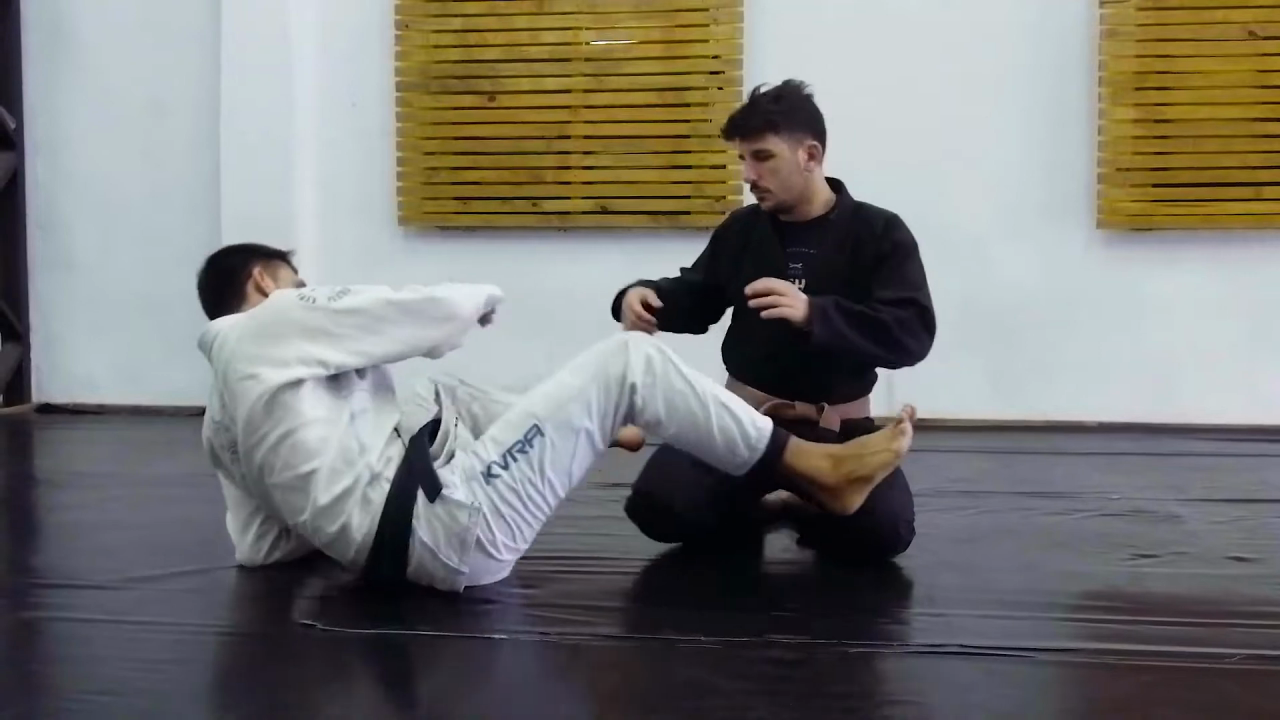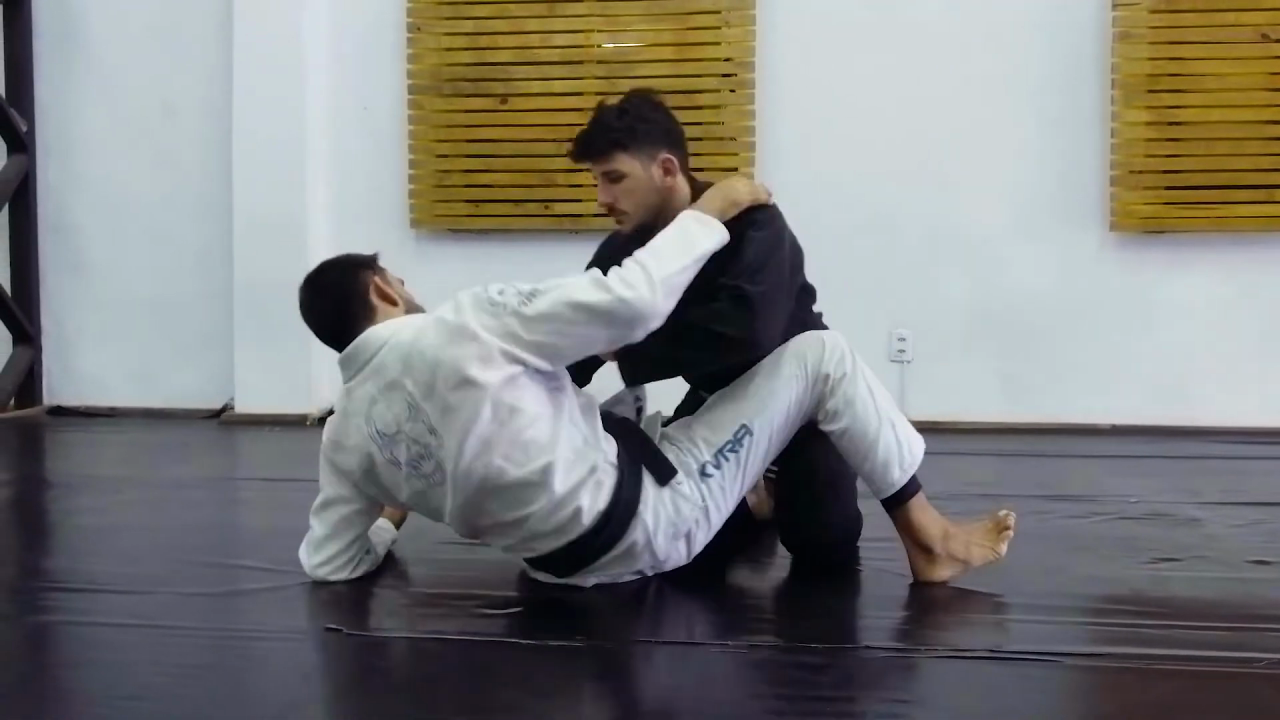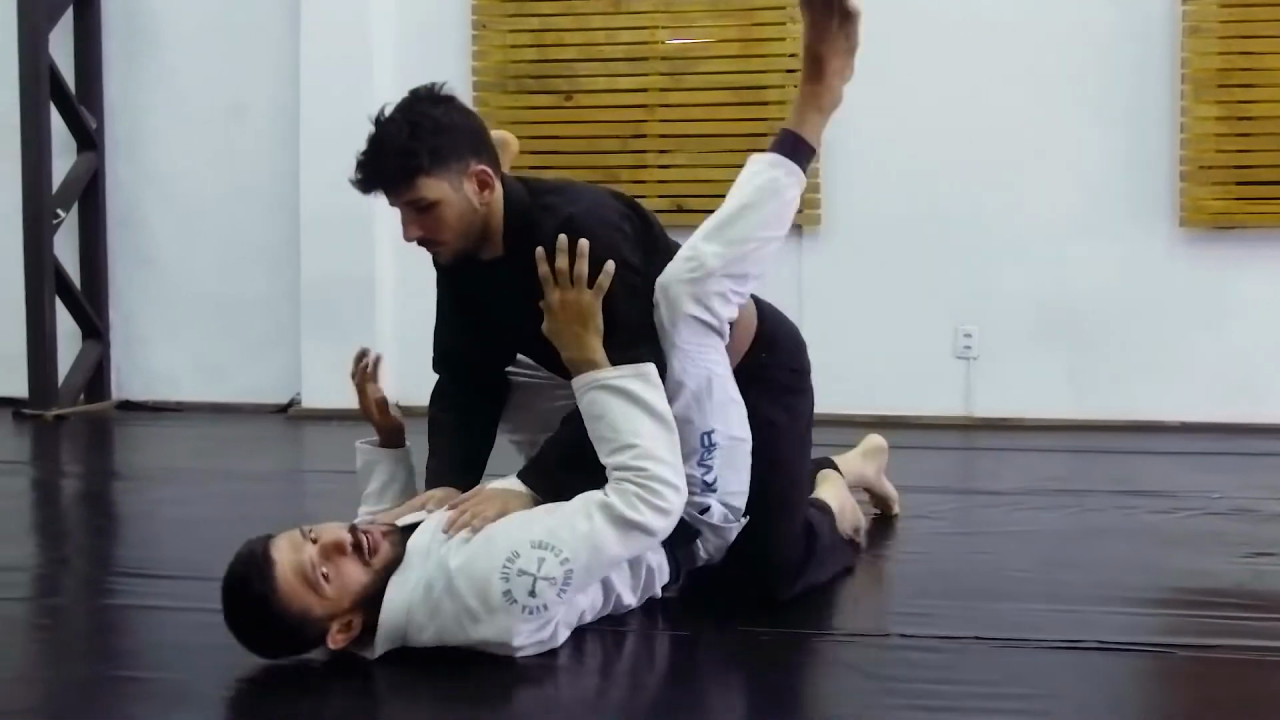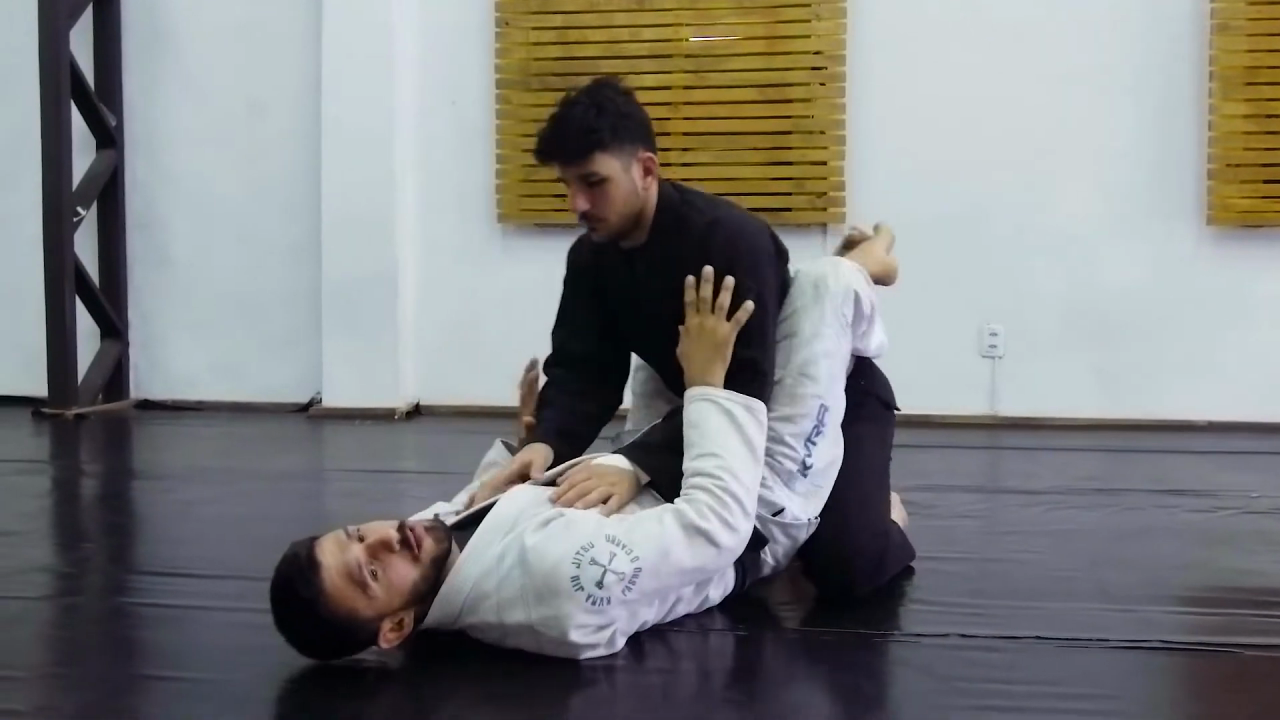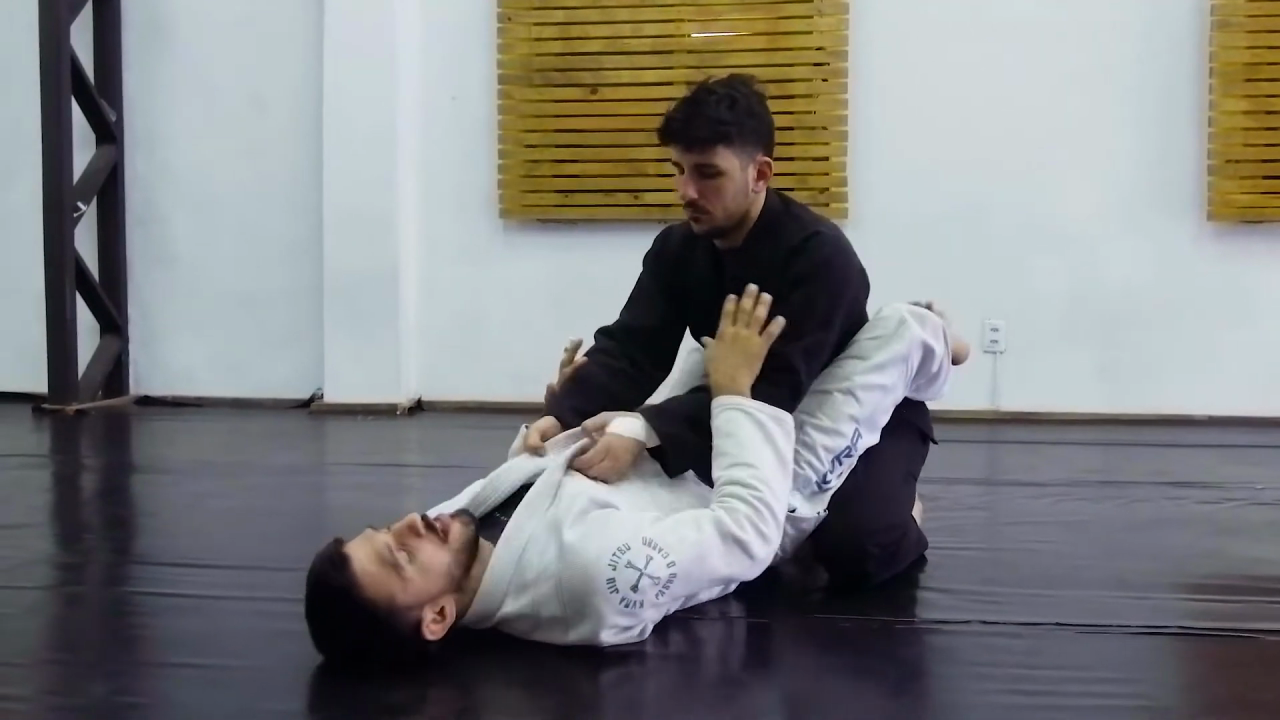
dt=1s
person 1, frame 1
left shoulder: (220, 424)
right shoulder: (277, 320)
left elbow: (260, 545)
right elbow: (436, 313)
right wrist: (482, 292)
left hip: (404, 548)
right hip: (453, 528)
left knee: (434, 397)
right knee: (627, 360)
left ankle: (590, 433)
right ankle: (820, 468)
person 1, frame 2
left shoulder: (345, 433)
right shoulder: (463, 324)
left elbow: (327, 562)
right elbow: (631, 299)
left wrist: (391, 514)
right wrist: (707, 215)
left hip: (567, 560)
right hip: (650, 524)
right knee: (818, 354)
left ankle: (753, 498)
right ankle: (926, 534)
person 1, frame 3
left shoulder: (384, 567)
right shoulder: (486, 586)
right elbow: (649, 494)
left wrist: (375, 427)
right wrist: (586, 355)
left hip: (593, 474)
right hip: (681, 500)
right knee: (686, 295)
person 1, frame 4
left shoulder: (431, 541)
right shoulder: (552, 580)
right elbow: (717, 525)
right wrist: (708, 379)
left hip: (661, 484)
right hip: (755, 517)
right knee: (826, 284)
right ankle: (857, 285)
person 1, frame 5
left shoulder: (446, 531)
right shoulder: (587, 574)
right elbow: (747, 532)
right wrist: (733, 391)
left hip: (674, 463)
right hip: (768, 504)
right knee: (901, 327)
right ankle: (933, 351)
person 2, frame 1
left shoulder: (879, 233)
right shoulder: (740, 230)
left elbow: (913, 333)
right elbow: (697, 297)
left wrist: (813, 313)
right wrist: (644, 295)
left hip: (837, 428)
left knee: (883, 532)
right knee: (659, 505)
left ankle: (811, 507)
right ankle: (755, 508)
person 2, frame 2
left shoulder: (751, 225)
right shoulder: (625, 249)
left elbow: (745, 330)
left wrist: (627, 348)
left knee: (825, 546)
left ankle: (780, 492)
right ankle: (756, 497)
person 2, frame 3
left shoulder: (580, 229)
right shoulder: (461, 256)
right elbow: (468, 382)
left wrist: (529, 488)
right wrist: (445, 487)
left hip: (749, 362)
right hip: (671, 376)
person 2, frame 4
left shoulder: (728, 238)
right shoulder: (591, 257)
left elbow: (742, 387)
right elbow: (582, 372)
left wrist: (635, 465)
right wrist: (544, 444)
left knee: (846, 565)
left ankle: (877, 512)
person 2, frame 5
left shoulder: (819, 254)
right shoulder: (678, 248)
left elbow: (773, 386)
right elbow: (630, 350)
left wrist: (645, 432)
right wrist: (563, 415)
left knee: (854, 549)
left ankle: (896, 512)
